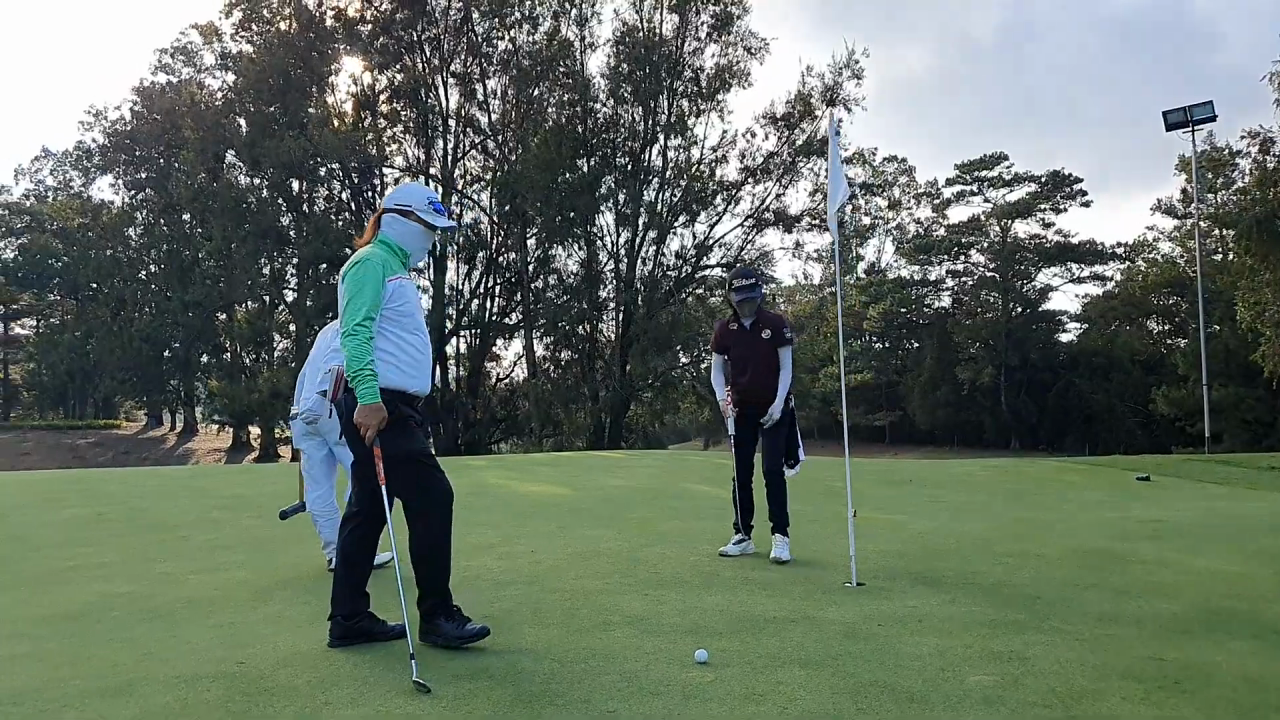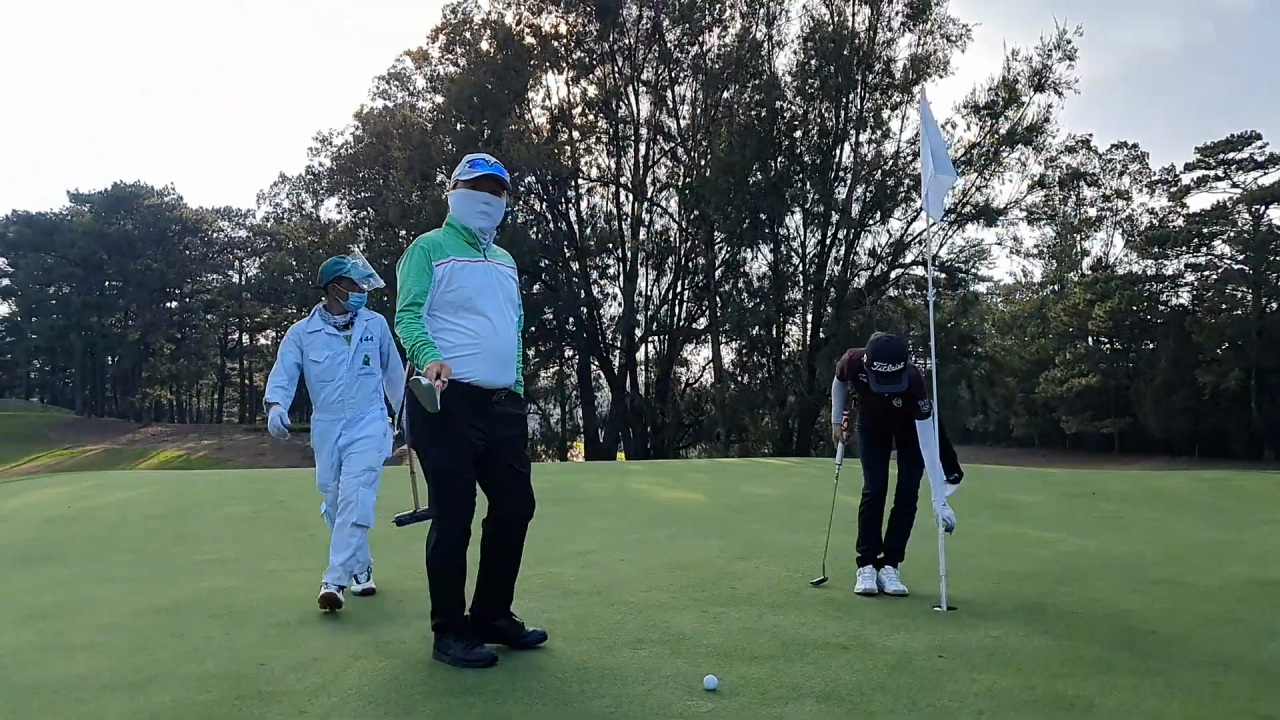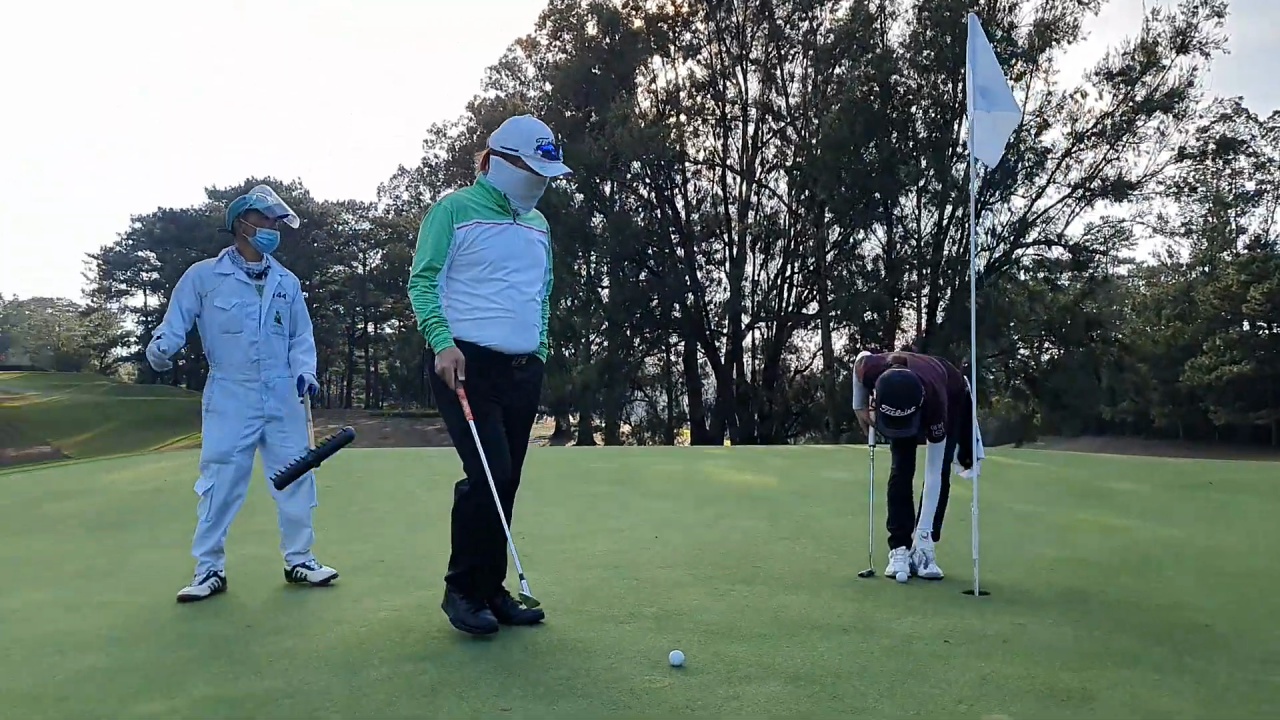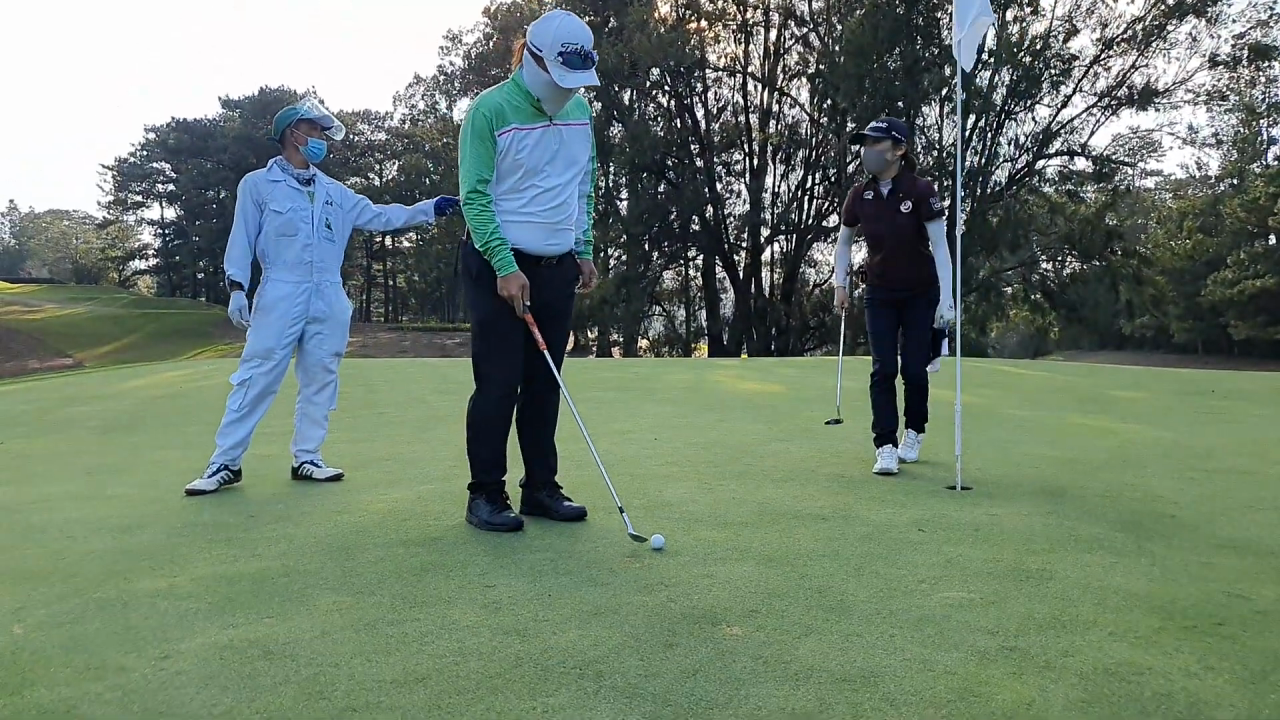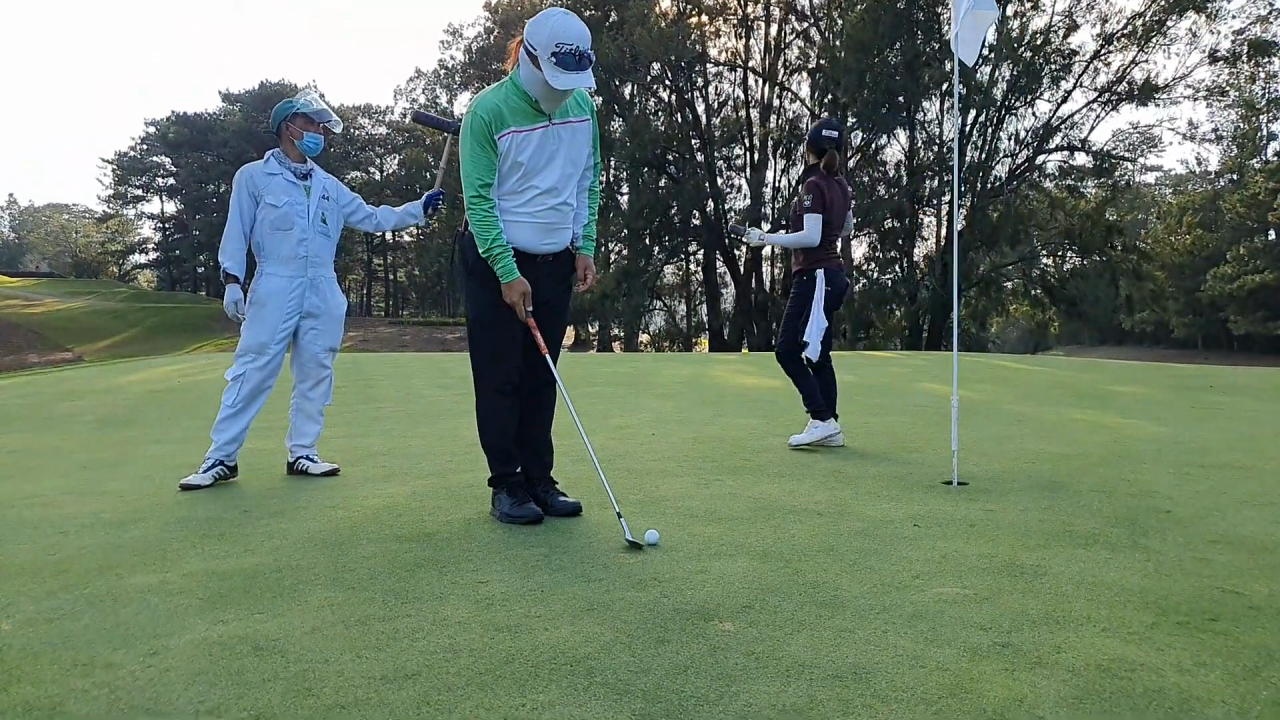
dt=1s
person 1, frame 1
left shoulder: (396, 270)
right shoulder: (373, 262)
right elbow: (355, 331)
right wrist: (368, 397)
left hip: (392, 405)
right hip: (379, 406)
left knee: (368, 508)
right knee: (432, 496)
left ankle: (348, 618)
right ankle: (437, 614)
person 1, frame 2
left shoulder: (505, 262)
right shoulder: (429, 249)
right elbow: (408, 316)
left wrist: (517, 391)
right wrist: (428, 359)
left hip: (503, 404)
right hip: (448, 402)
left knee: (516, 507)
right knee: (452, 518)
left ankle: (492, 615)
right ankle: (450, 630)
person 1, frame 3
left shoulder: (538, 224)
right shoulder: (452, 209)
right elbow: (422, 281)
left wrist: (539, 355)
right wrist: (442, 342)
left hip: (522, 369)
right hip: (466, 364)
left knee: (503, 483)
right knee: (485, 474)
left ankle: (489, 592)
right ankle: (463, 590)
person 1, frame 4
left shoulder: (580, 110)
right shoulder: (490, 109)
right elbow: (475, 195)
left wrist: (585, 248)
right wrist: (505, 267)
left hip: (557, 265)
right hip: (498, 265)
left knee: (545, 381)
right knee: (499, 379)
left ankle: (540, 487)
right ankle: (485, 493)
person 1, frame 5
left shoulder: (582, 106)
right shoulder: (488, 109)
left elbow: (589, 180)
right elbow: (479, 198)
left wrist: (585, 246)
right wrist: (507, 272)
left hip: (555, 261)
right hip: (495, 261)
left knee: (541, 377)
right knee: (500, 377)
left ankle: (538, 480)
right ankle: (506, 486)
person 2, frame 1
left shoulder: (330, 329)
left elbow: (307, 372)
right elbow: (338, 357)
left wrist: (296, 411)
right wrist: (326, 397)
left hip: (308, 413)
right hip: (334, 410)
left knee: (320, 486)
left ankle: (335, 551)
person 2, frame 2
left shoulder: (376, 324)
right shoulder: (302, 333)
left elbow: (394, 370)
right elbow: (282, 375)
right wrist: (276, 407)
left hip: (369, 423)
right hip: (326, 428)
left knee: (355, 499)
right knee: (336, 505)
left ankle: (335, 581)
right ankle: (360, 570)
person 2, frame 3
left shoulder: (287, 282)
right shoulder: (203, 276)
left elbow: (300, 336)
right elbow: (176, 321)
left wrist: (305, 371)
right wrist: (160, 346)
left hip: (283, 394)
right hip: (229, 395)
left knee: (294, 476)
right knee: (221, 481)
left ankle: (299, 560)
right ankle: (209, 570)
person 2, frame 4
left shoulder: (335, 191)
right shoulder: (258, 183)
left elbow: (380, 217)
right elbow: (241, 239)
left wrist: (429, 209)
right wrist: (237, 288)
left hip: (328, 298)
right hip: (280, 294)
left knee: (321, 379)
right knee: (257, 376)
left ankle: (307, 458)
right ankle: (225, 463)
person 2, frame 5
left shoulder: (329, 185)
right shoulder: (253, 176)
left elbow: (371, 218)
right elbow: (237, 232)
left wrist: (419, 209)
right wrist: (232, 281)
left hip: (323, 291)
right hip: (274, 287)
left knee: (315, 372)
right knee: (253, 370)
left ankle: (302, 453)
right ankle: (222, 457)
person 3, frame 1
left shoulder: (777, 323)
right shoulder: (724, 328)
left elbow: (786, 367)
right elbow: (717, 369)
left wrist: (779, 404)
right wrist: (722, 398)
left hip: (774, 408)
right hip: (741, 409)
left knee: (772, 471)
right knee: (742, 474)
left ankle: (780, 535)
right ankle: (743, 536)
person 3, frame 2
left shoulder: (913, 380)
right shoulder: (853, 361)
left elbow: (928, 444)
right elbow: (839, 383)
left wrist: (940, 500)
right wrist: (836, 420)
left hip: (910, 429)
right hip: (871, 425)
left knee: (907, 493)
right knee: (874, 489)
left ankle: (890, 566)
right ankle: (867, 565)
person 3, frame 3
left shoulder: (934, 398)
right shoulder: (872, 371)
left elbow: (934, 474)
right wrist: (859, 406)
left hip: (952, 398)
right hip: (896, 396)
left knee: (941, 470)
right knee: (901, 469)
left ankle: (923, 547)
right ankle: (899, 547)
person 3, frame 4
left shoulder: (921, 191)
right shoulder: (860, 195)
left elbow: (940, 246)
right elbow: (844, 241)
left wrist: (946, 298)
right wrist: (840, 283)
left hip: (920, 293)
right hip: (880, 292)
left knee: (915, 368)
right knee: (883, 369)
left ankle: (914, 433)
right ankle: (886, 446)
person 3, frame 5
left shoulder: (813, 185)
right shoulder: (841, 185)
left elbow: (811, 238)
right elbow: (846, 229)
left wrist: (766, 238)
left hip: (815, 277)
right hip: (833, 276)
left knee: (788, 351)
right knee: (816, 353)
left ankle: (824, 419)
right ankle: (826, 425)
